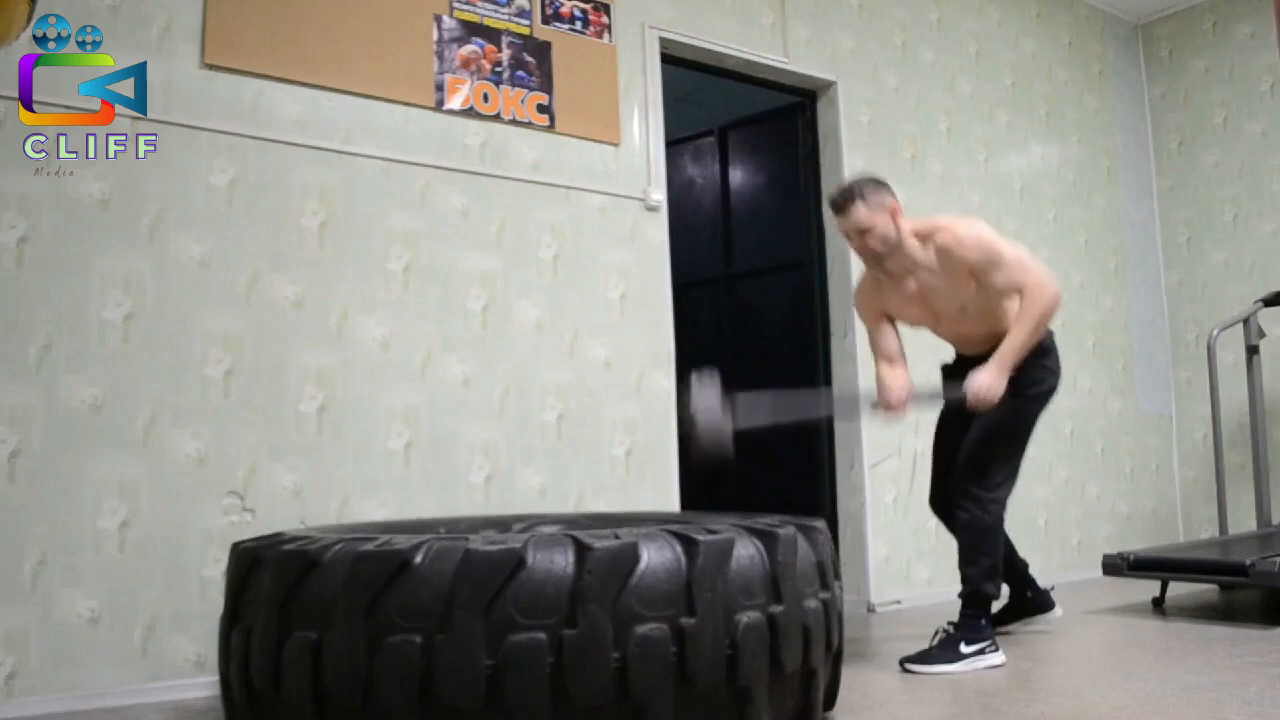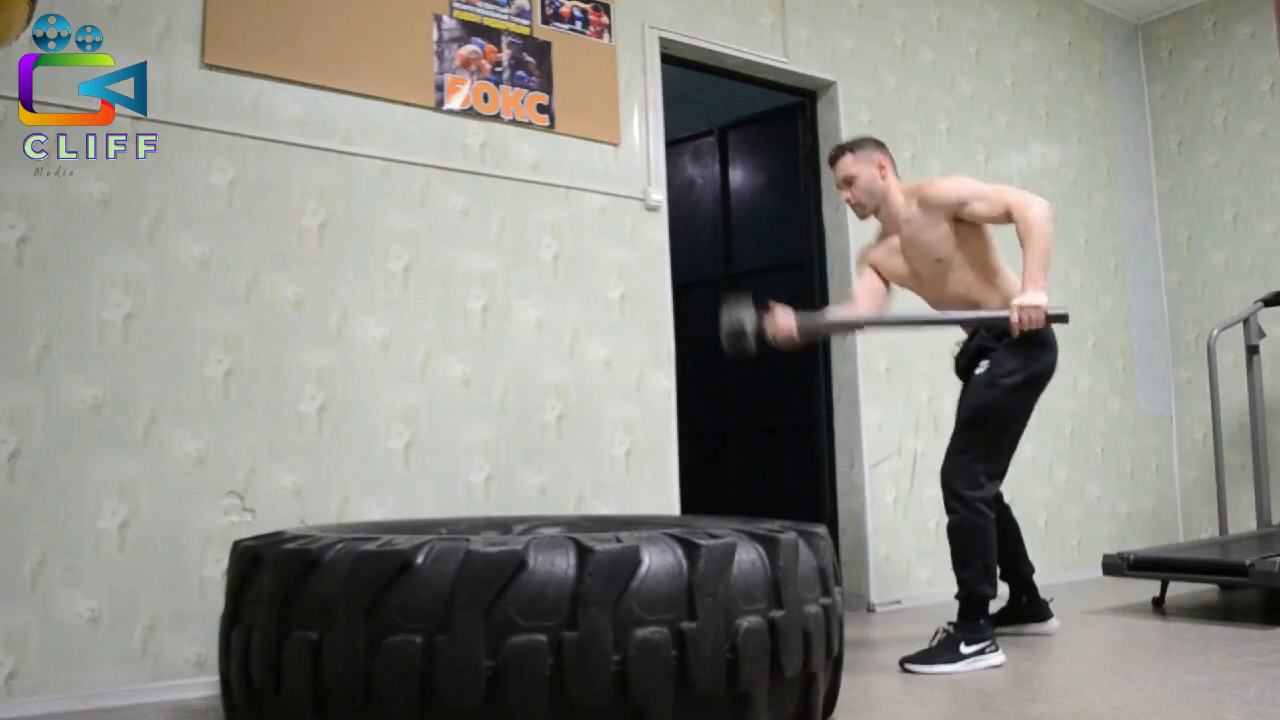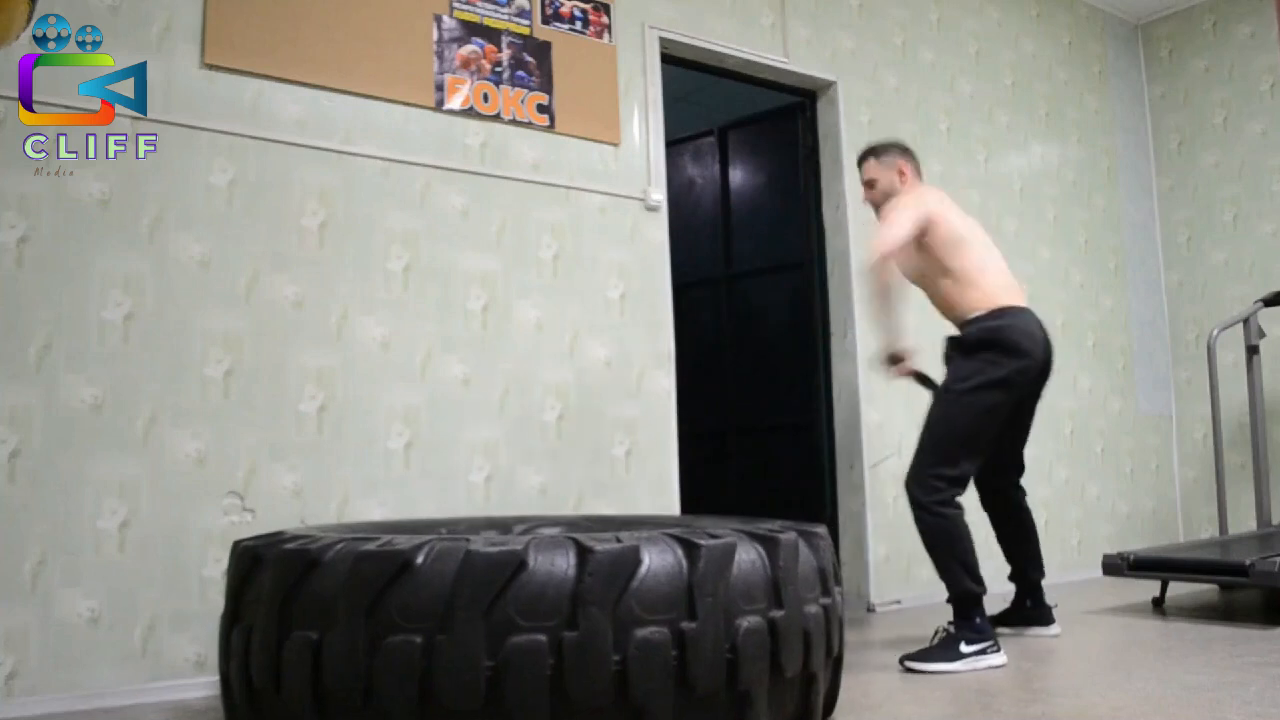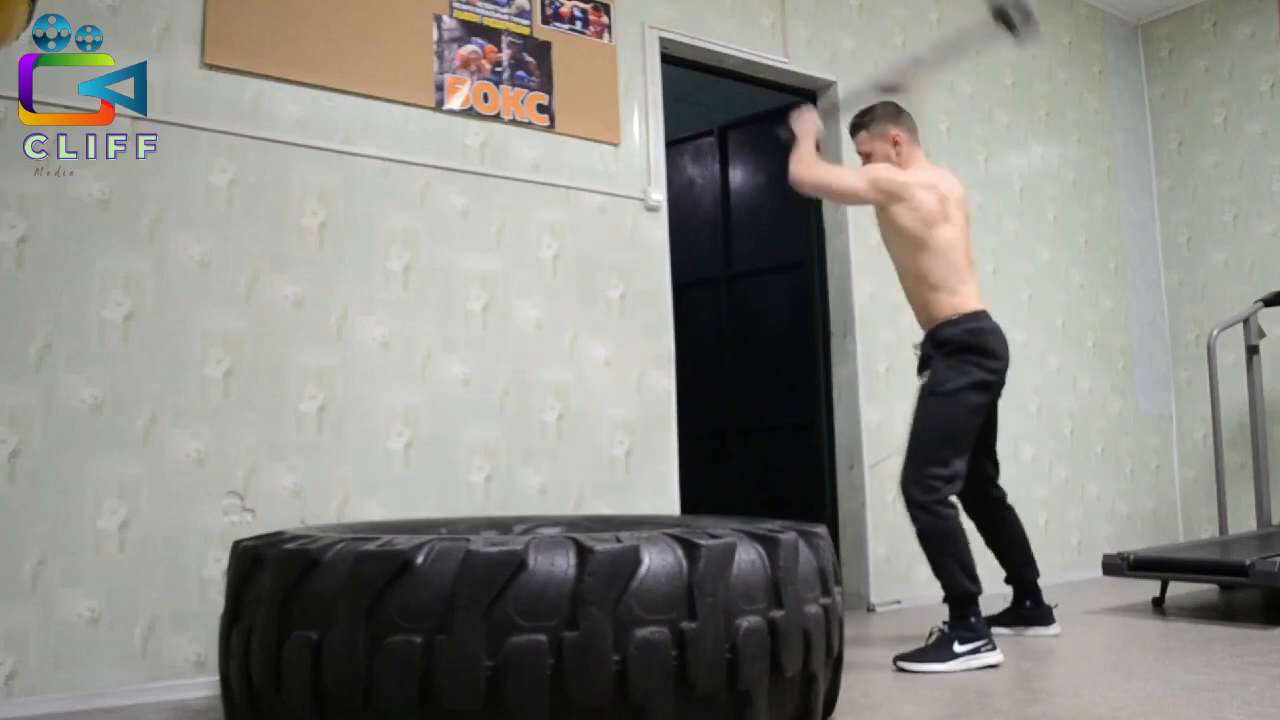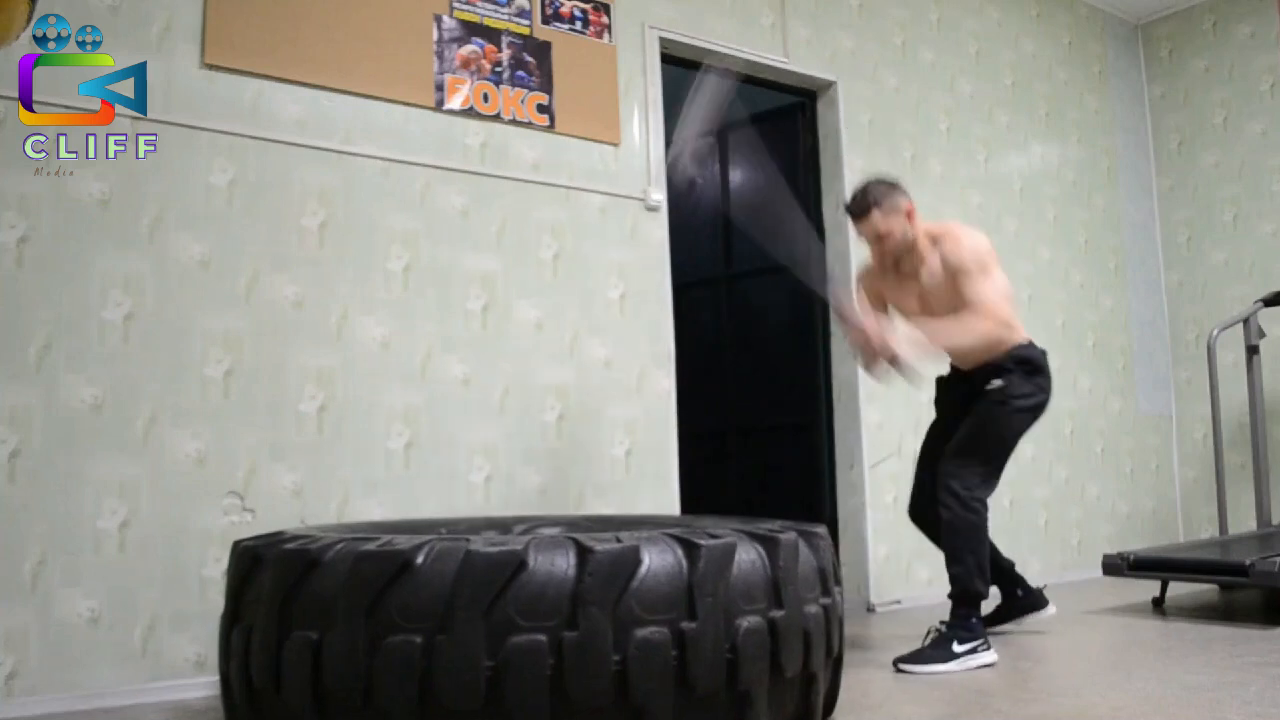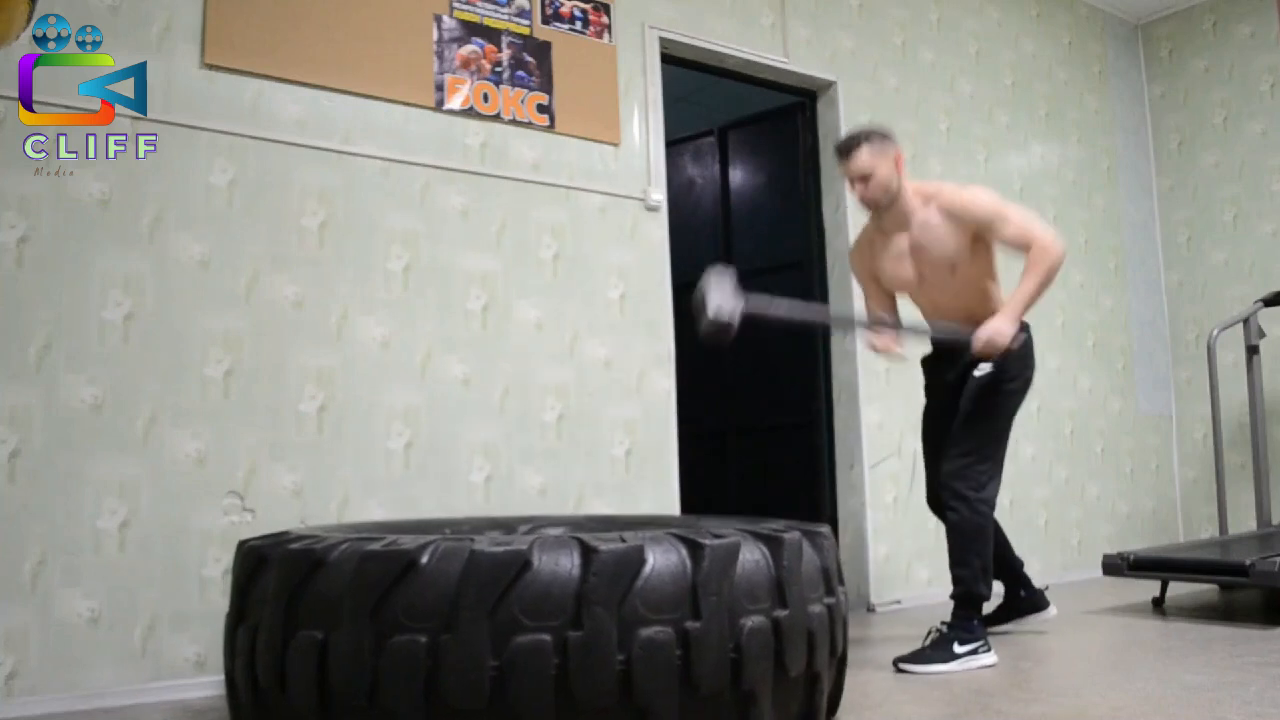
dt=0.4s
person 1, frame 1
left shoulder: (957, 239)
right shoulder: (871, 293)
left elbow: (1045, 288)
right elbow: (891, 362)
left wrist: (999, 367)
right wrist: (893, 388)
left hip: (1025, 362)
right hip: (969, 369)
left knee: (978, 485)
right knee: (947, 498)
left ankle: (974, 634)
right ankle: (1028, 595)
person 1, frame 2
left shoulder: (939, 197)
right shoulder: (876, 257)
left elbow: (1031, 207)
right elbow: (859, 313)
left wrist: (1034, 288)
right wrist: (799, 327)
left hip: (1017, 342)
right hip: (983, 349)
left knee: (964, 480)
right knee: (975, 483)
left ankle: (973, 633)
right ankle: (1027, 602)
person 1, frame 3
left shoulder: (909, 206)
right shoulder: (935, 222)
left elbow: (881, 257)
left wrist: (892, 340)
left hip: (996, 344)
right hip: (1026, 339)
left knee: (929, 486)
right knee: (997, 481)
left ankle: (975, 632)
right ankle: (1032, 604)
person 1, frame 4
left shoulder: (896, 182)
right shoulder: (941, 182)
left elbow: (803, 176)
left wrist: (806, 134)
left hip: (960, 347)
right hip: (979, 342)
left knee: (925, 486)
right knee: (978, 485)
left ankle: (968, 632)
right ankle: (1031, 604)
person 1, frame 5
left shoulder: (962, 245)
right shoulder: (876, 274)
left elbow: (997, 322)
right elbow: (868, 341)
left wrist: (914, 337)
right wrist: (872, 342)
left hip: (1017, 373)
right hip: (965, 382)
left knee: (961, 486)
right knee: (927, 505)
left ankle: (967, 632)
right ankle: (1019, 593)
person 1, frame 6
left shoulder: (959, 204)
right shoulder: (865, 252)
left elbow: (1048, 245)
right elbow: (883, 322)
left wrist: (1008, 316)
right wrist: (882, 338)
left hip: (1000, 351)
right hip: (947, 359)
left knee: (964, 482)
right knee: (944, 490)
left ankle: (968, 633)
right ankle: (1021, 592)
